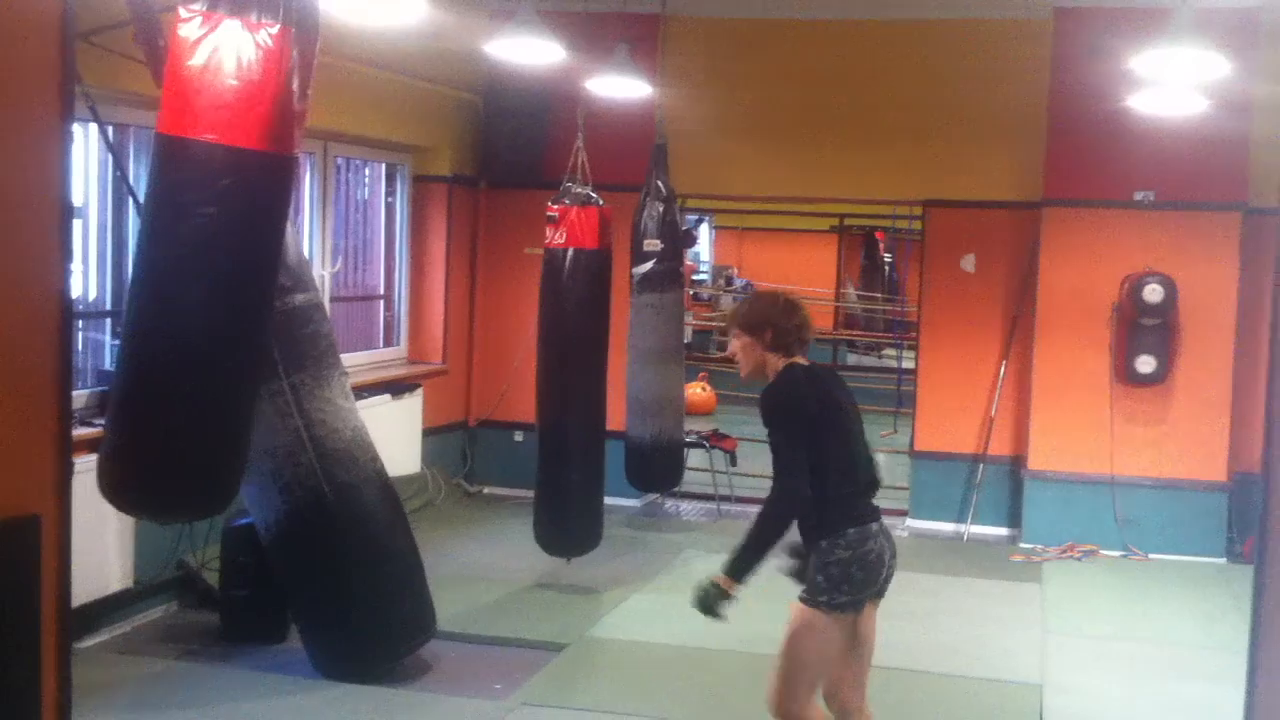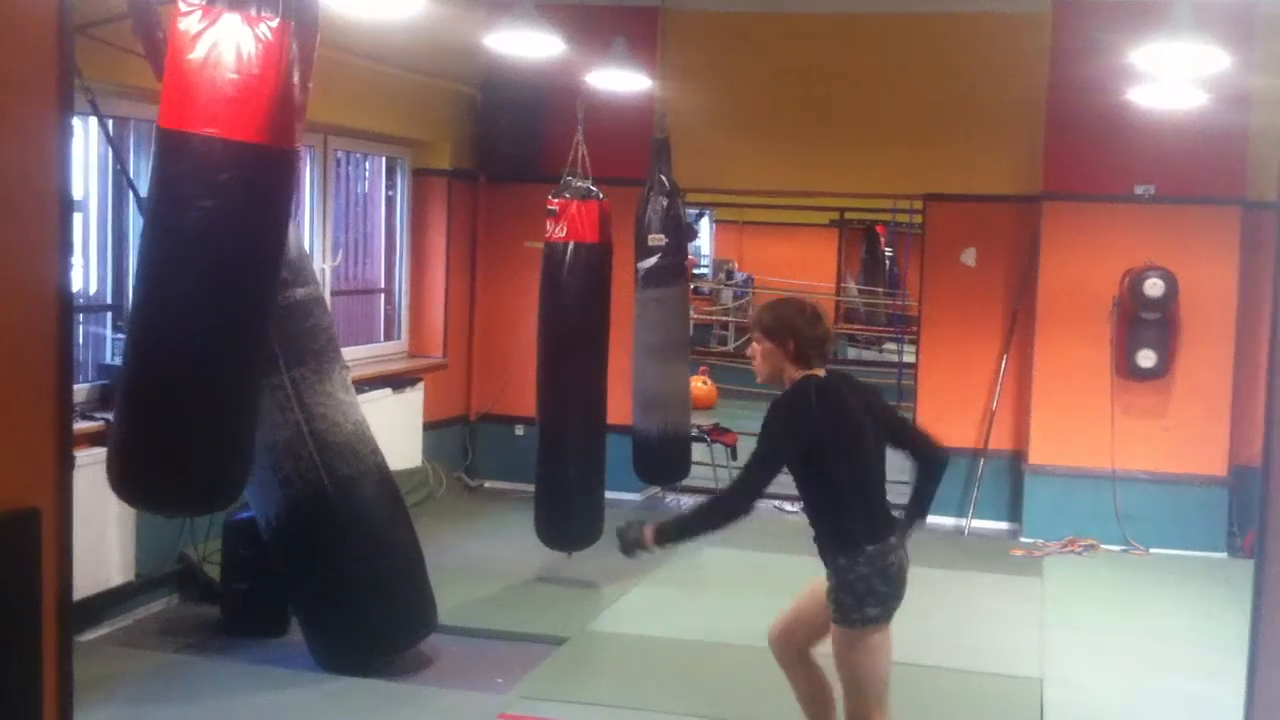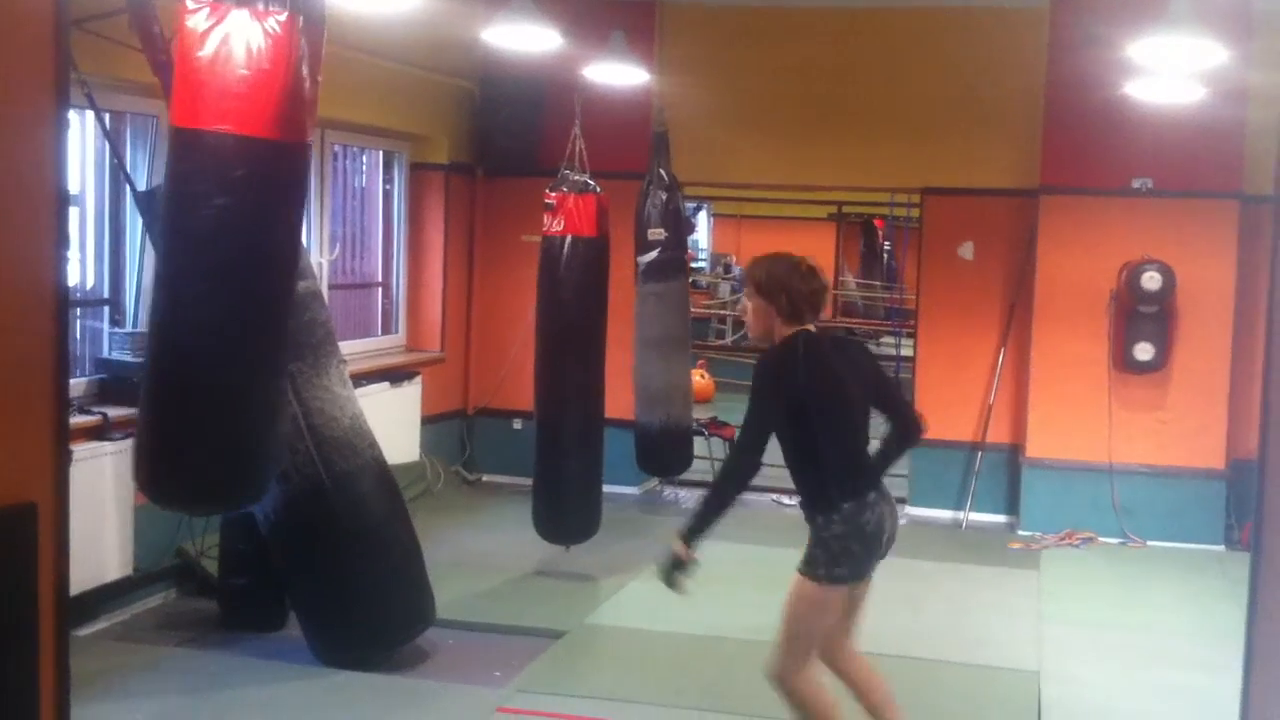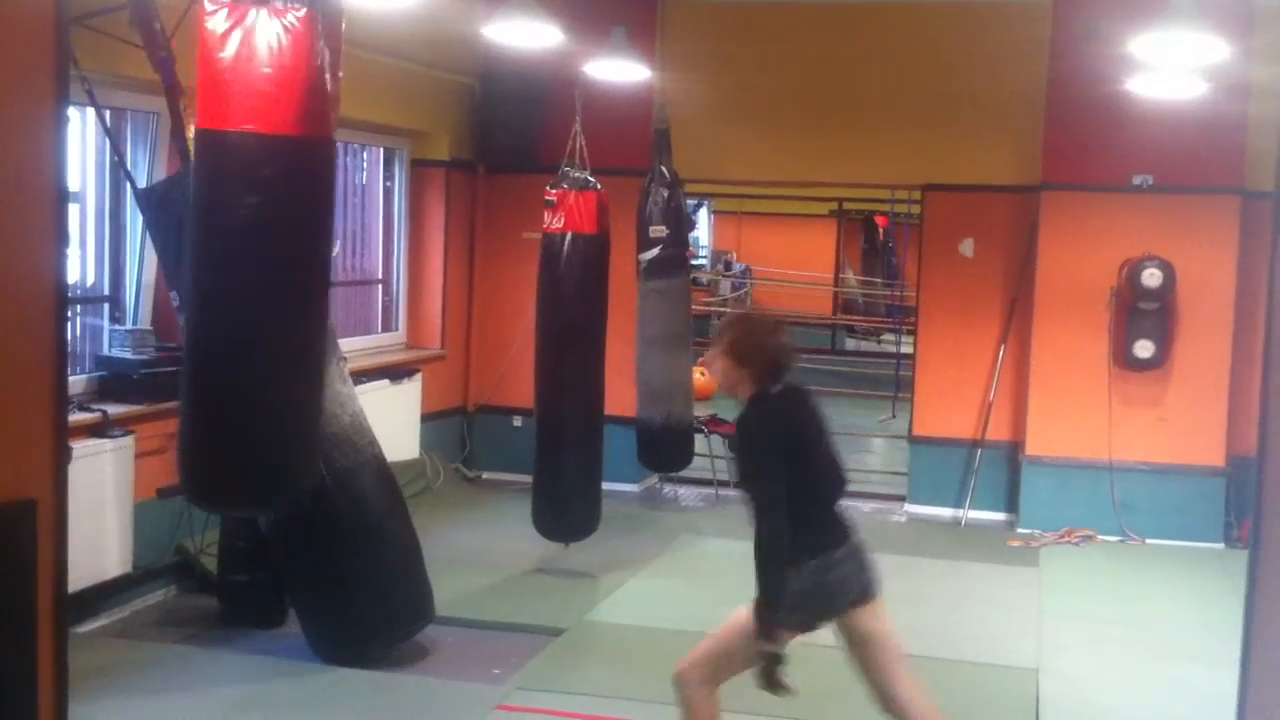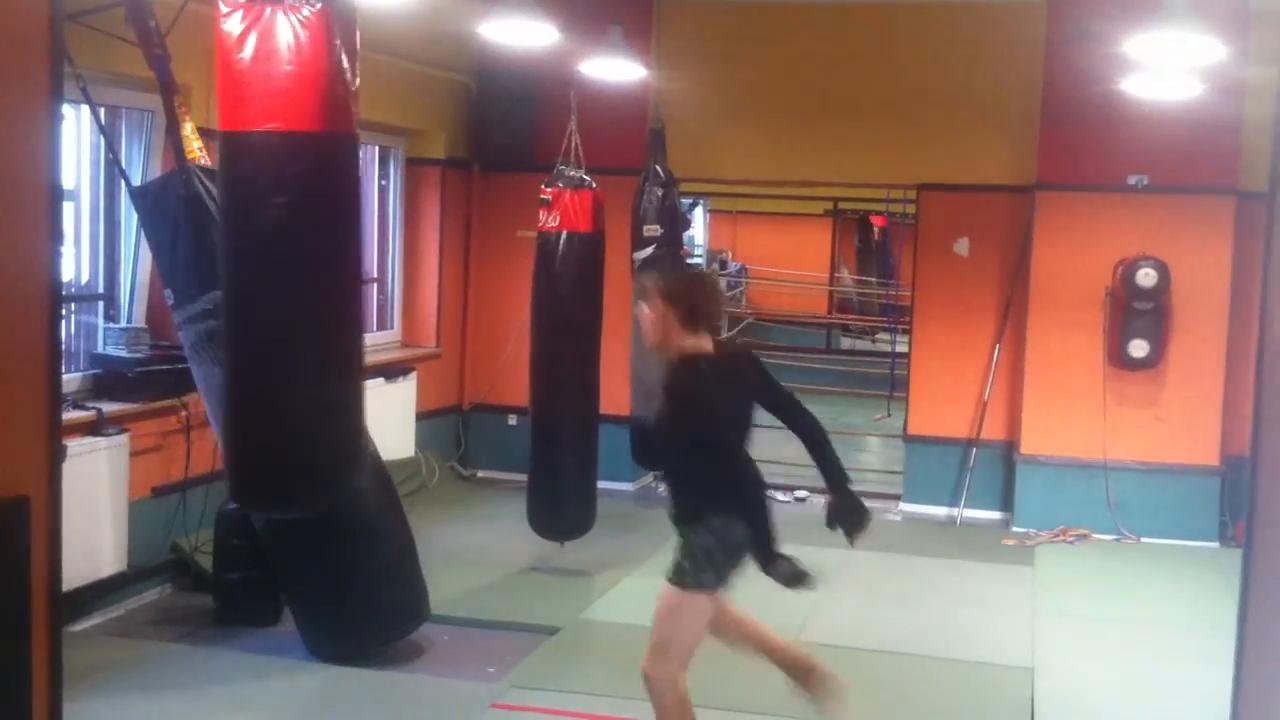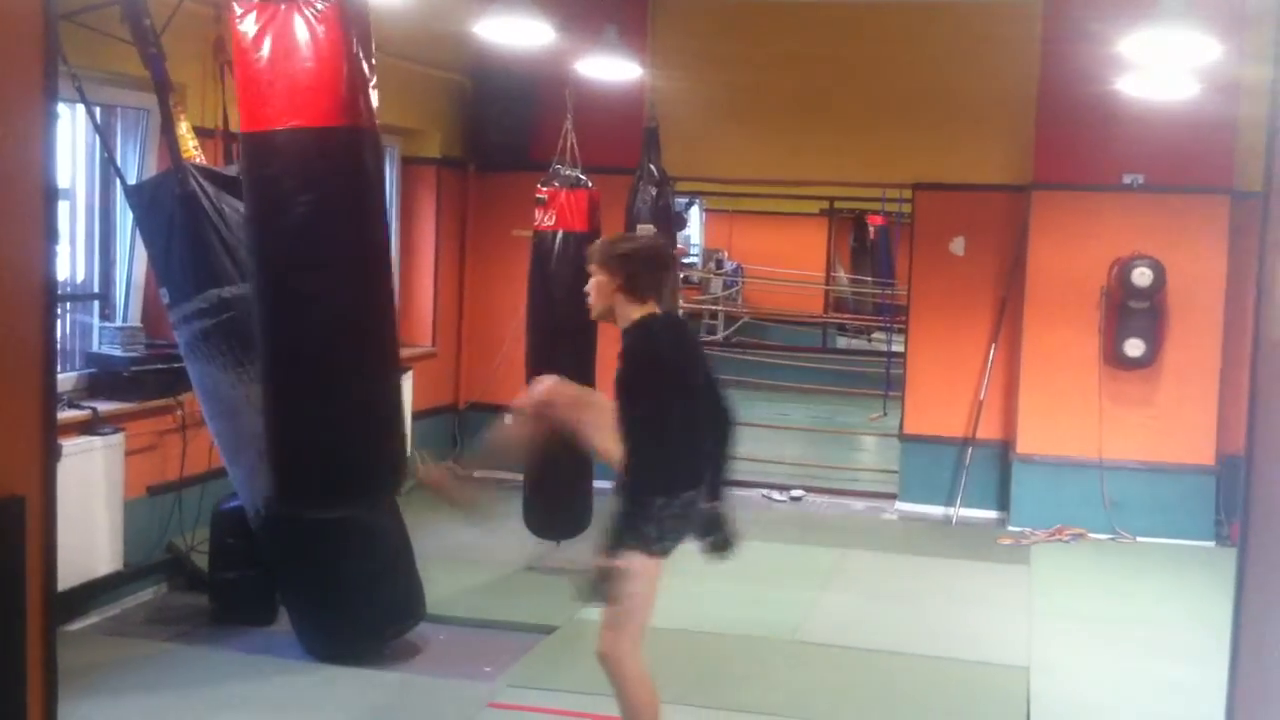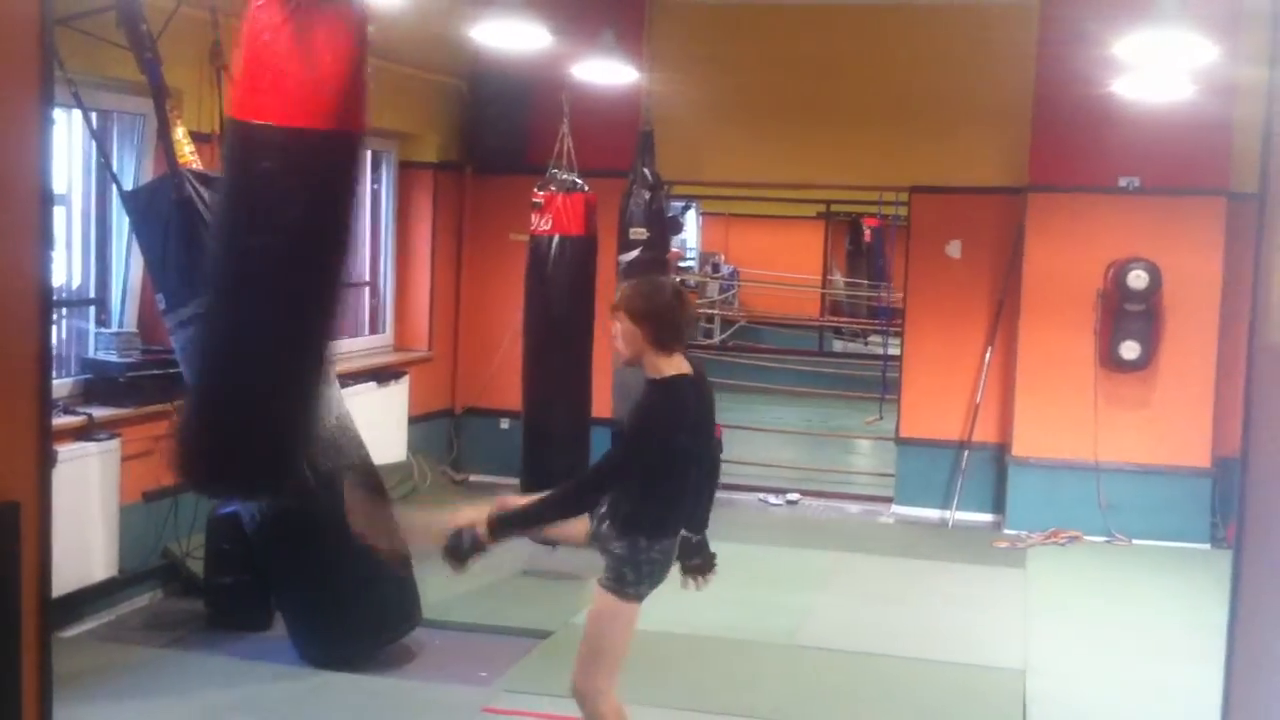
dt=0.2s
person 1, frame 1
left shoulder: (783, 395)
right shoulder: (826, 383)
left elbow: (789, 495)
left wrist: (730, 577)
left hip: (840, 556)
right hip: (873, 546)
person 1, frame 2
left shoulder: (794, 408)
right shoulder: (854, 392)
left elbow: (739, 497)
right elbow: (933, 455)
left wrist: (656, 535)
right wrist: (910, 519)
left hip: (860, 565)
right hip: (881, 552)
right knee: (785, 640)
person 1, frame 3
left shoulder: (779, 365)
right shoulder: (849, 351)
left elbow: (743, 463)
right elbow: (909, 425)
left wrist: (687, 541)
left hip: (841, 525)
right hip: (873, 512)
left knee: (790, 670)
right knee: (833, 648)
person 1, frame 4
left shoulder: (758, 424)
right shoulder: (793, 403)
left elbow: (771, 529)
left wrist: (768, 636)
left hip: (806, 576)
right hip: (847, 563)
left knee: (692, 678)
person 1, frame 5
left shoulder: (686, 385)
right shoulder: (735, 362)
left elbow: (732, 465)
right elbow: (804, 423)
left wrist: (767, 553)
right wrist: (840, 490)
left hip: (711, 530)
right hip: (736, 518)
left knee: (660, 671)
right knee: (705, 614)
right ankle: (803, 668)
person 1, frame 6
left shoulder: (645, 346)
right shoulder: (673, 333)
left elbow: (647, 458)
right elbow: (718, 418)
left wrist: (614, 552)
right wrist: (709, 501)
left hip: (662, 506)
left knee: (618, 651)
right knee: (547, 392)
person 1, frame 7
left shoulder: (660, 409)
right shoulder: (692, 387)
left elbow: (585, 492)
right elbow: (707, 467)
left wrist: (490, 531)
right wrist: (695, 537)
left hip: (637, 550)
right hip: (624, 517)
right knee: (510, 508)
